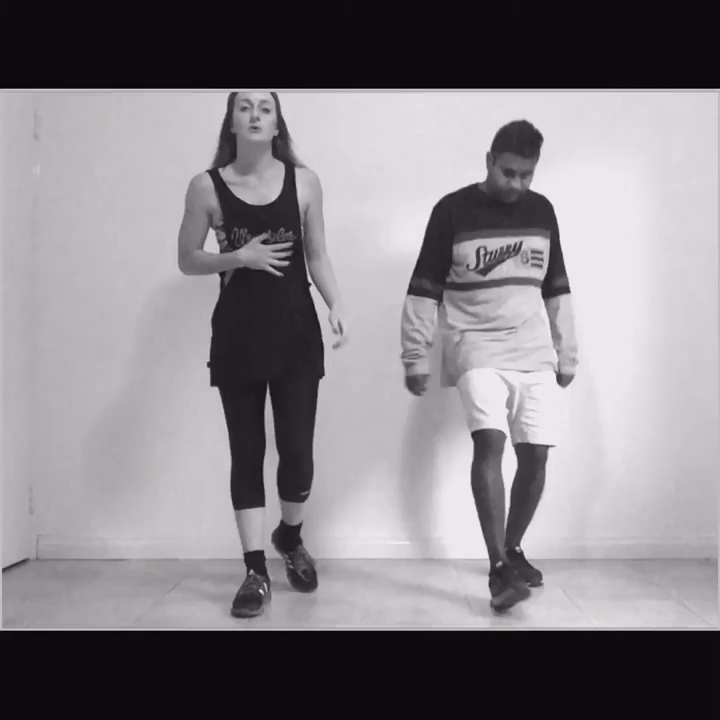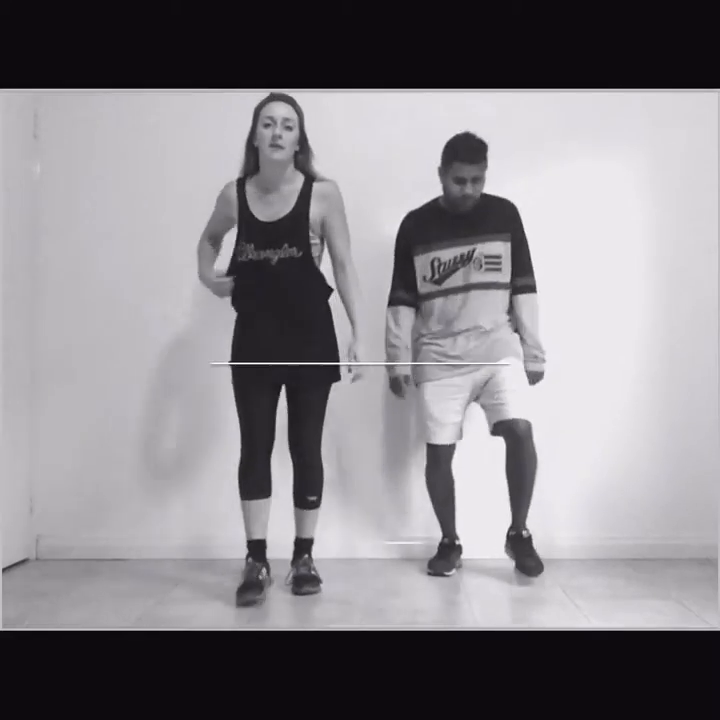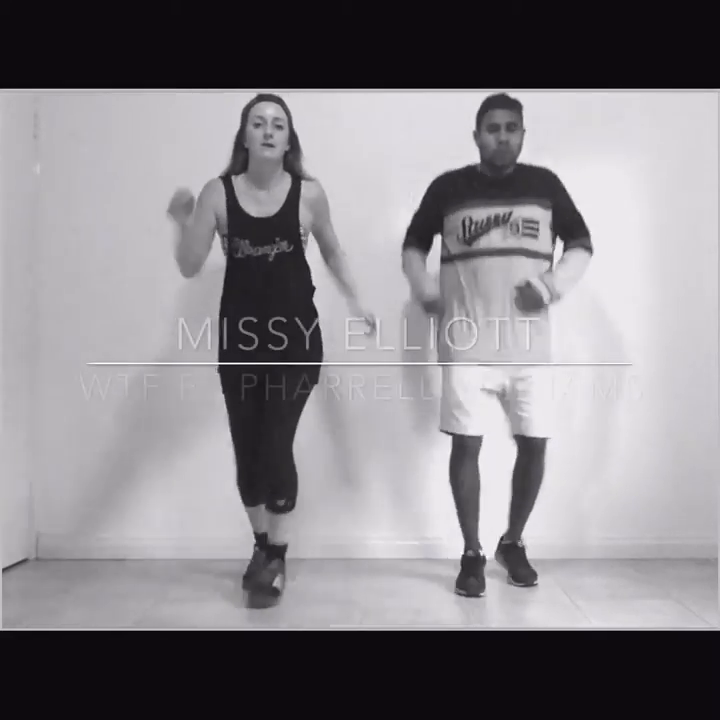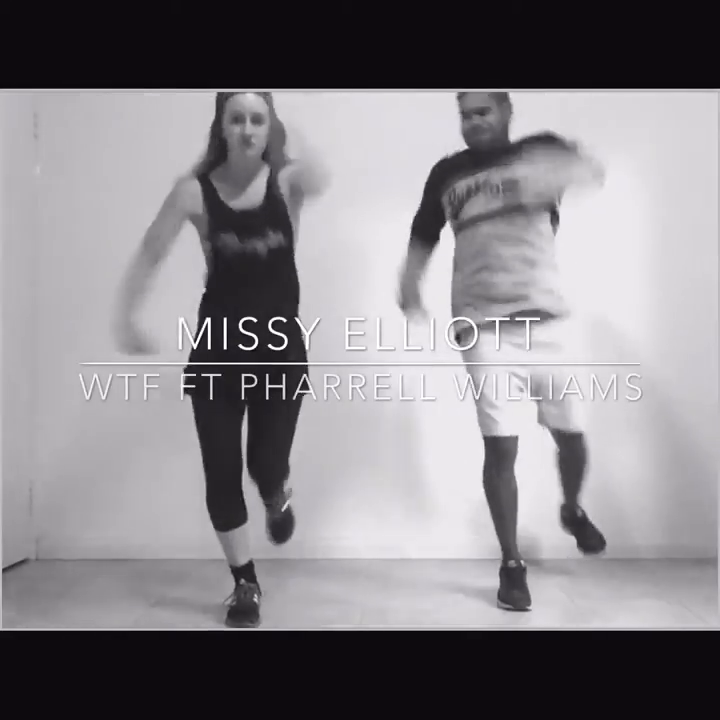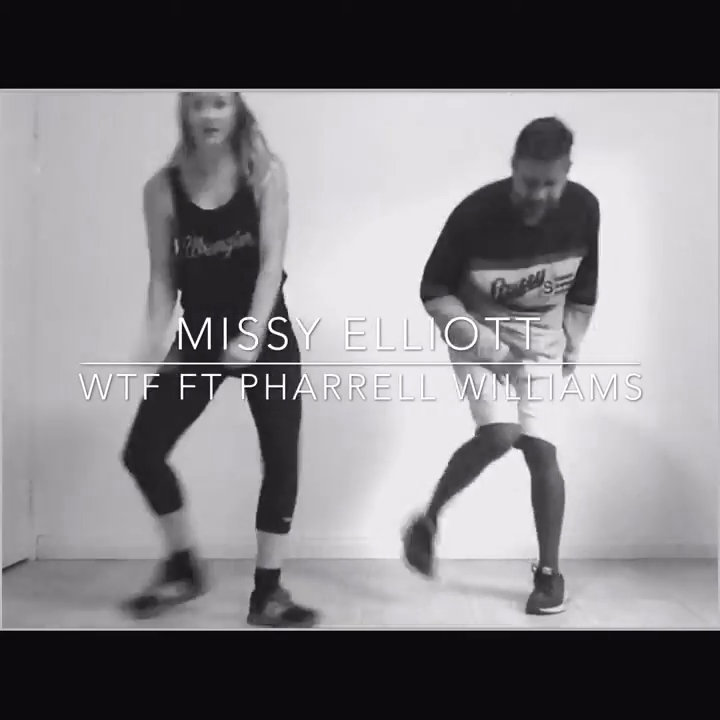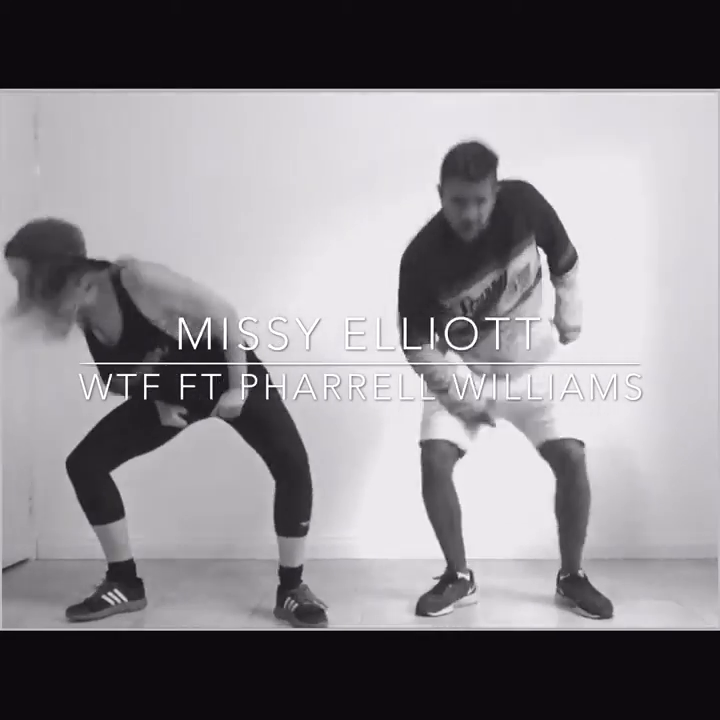
dt=0.7s
person 1, frame 1
left shoulder: (304, 180)
right shoulder: (206, 186)
left elbow: (317, 254)
right elbow: (187, 259)
left wrist: (336, 305)
right wrist: (238, 257)
left hip: (295, 330)
right hip: (236, 332)
left knee: (298, 450)
right knee: (246, 452)
left ankle: (290, 536)
right ankle: (256, 571)
person 1, frame 2
left shoulder: (323, 193)
right shoulder: (233, 193)
left elbow: (343, 265)
right elbow: (210, 238)
left wrist: (357, 332)
right wrist: (205, 274)
left hip: (310, 337)
right hip: (254, 338)
left knee: (306, 447)
right knee: (255, 446)
left ankle: (304, 556)
right ankle: (257, 560)
person 1, frame 3
left shoulder: (309, 191)
right shoulder: (217, 192)
left elbow: (332, 251)
right elbow: (189, 266)
left wrist: (355, 299)
right wrist: (184, 222)
left hip: (293, 334)
right hip: (239, 337)
left knee: (276, 445)
right knee: (248, 448)
left ankle: (275, 561)
right ankle: (262, 545)
person 1, frame 4
left shoulder: (286, 178)
right shoulder: (193, 189)
left elbow: (317, 182)
right elbow: (148, 258)
left wrist: (310, 174)
right wrist: (126, 316)
left hip: (278, 339)
right hip: (216, 344)
left knee: (266, 462)
right knee: (220, 471)
left ankle: (277, 496)
right ankle: (244, 582)
person 1, frame 5
left shoulder: (263, 174)
right shoulder: (162, 189)
left elbow: (272, 262)
right elbow: (162, 277)
left wrist: (249, 333)
right wrist: (153, 335)
left hip: (263, 335)
right hip: (198, 339)
left knee: (281, 459)
right knee: (141, 452)
left ankle: (267, 590)
right ankle: (183, 570)
person 1, frame 6
left shoulder: (138, 280)
right shoulder: (83, 316)
left elbow: (223, 315)
right elbow: (124, 375)
left wrist: (238, 385)
right wrist: (158, 402)
left hip: (231, 380)
right hip: (170, 392)
left knee: (292, 467)
right knee: (84, 464)
left ankle: (291, 589)
right ankle: (125, 582)
person 2, frame 1
left shoulder: (542, 210)
right shoulder: (452, 210)
left elbow: (557, 289)
right elbow: (424, 289)
left wrist: (567, 354)
right wrist: (415, 356)
left hip: (534, 354)
right hip: (477, 350)
left knee: (535, 456)
right knee: (489, 444)
left ankle: (513, 549)
right ankle: (499, 568)
person 2, frame 2
left shoulder: (505, 215)
right shoulder: (415, 225)
left elbow: (524, 289)
right elbow: (401, 301)
left wrist: (533, 353)
right wrist: (398, 362)
left hip: (498, 350)
right hip: (439, 358)
left knee: (520, 432)
right knee: (439, 452)
left ankle: (519, 533)
right ankle: (449, 543)
person 2, frame 3
left shoulder: (545, 185)
right shoulder: (447, 188)
left elbow: (581, 244)
right elbow: (413, 246)
left wrist: (554, 286)
right wrist: (424, 288)
left hip: (528, 342)
right hip: (468, 343)
left knee: (533, 442)
right knee: (466, 443)
left ankle: (513, 543)
right ankle: (472, 553)
person 2, frame 4
left shoulder: (542, 151)
right shoulder: (446, 173)
left elbow: (589, 173)
right elbow: (423, 235)
left wrist: (542, 177)
right wrist: (409, 280)
left hip: (544, 319)
right hip: (485, 327)
left knee: (572, 436)
right knee: (500, 448)
left ankle: (572, 508)
right ankle: (512, 565)
person 2, frame 5
left shoulder: (583, 209)
right shoulder: (474, 215)
left elbow: (584, 286)
right elbow: (433, 291)
left wrist: (573, 343)
right wrist: (476, 341)
left hip: (539, 348)
right hip: (480, 343)
left knee: (541, 449)
right knee: (498, 434)
left ankle: (548, 571)
right ankle: (427, 519)
person 2, frame 6
left shoulder: (524, 202)
right shoulder: (422, 258)
left elbow: (565, 260)
right elbow: (414, 341)
left wrist: (569, 317)
right wrist: (459, 391)
left hip: (528, 364)
right hip: (462, 370)
left knee: (571, 460)
right knee: (435, 461)
left ankle: (571, 576)
right ankle: (459, 577)
